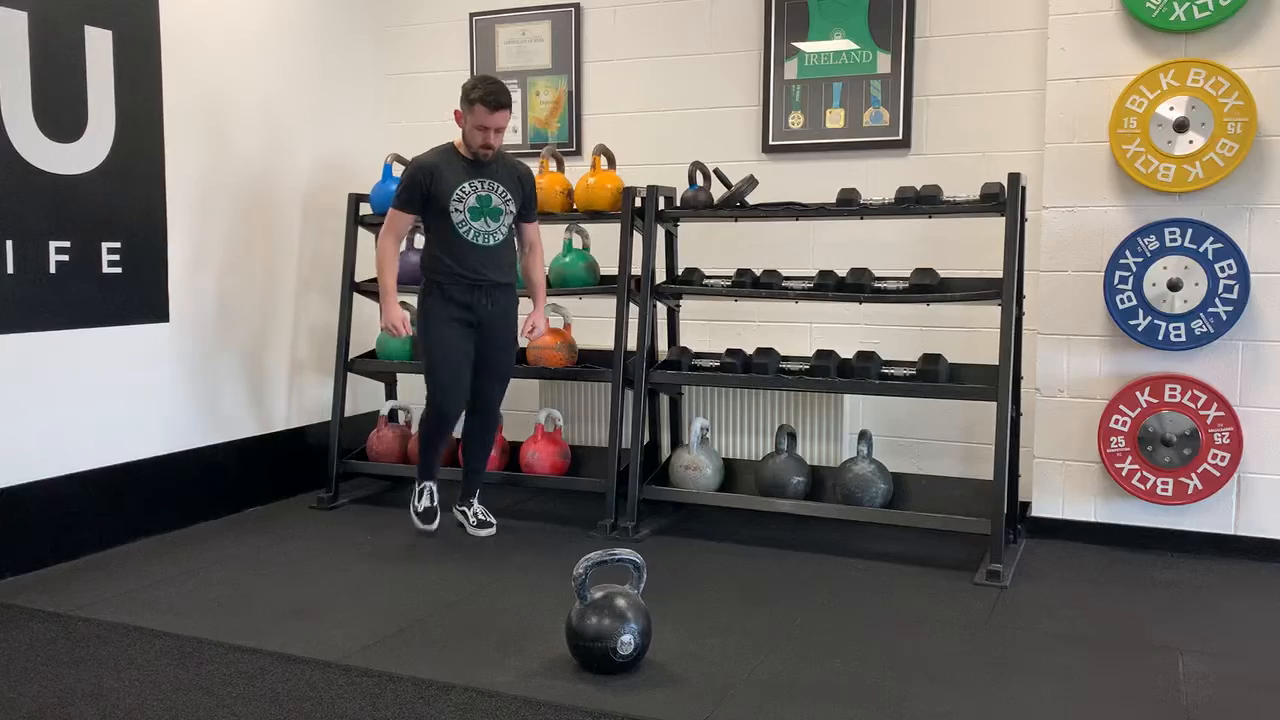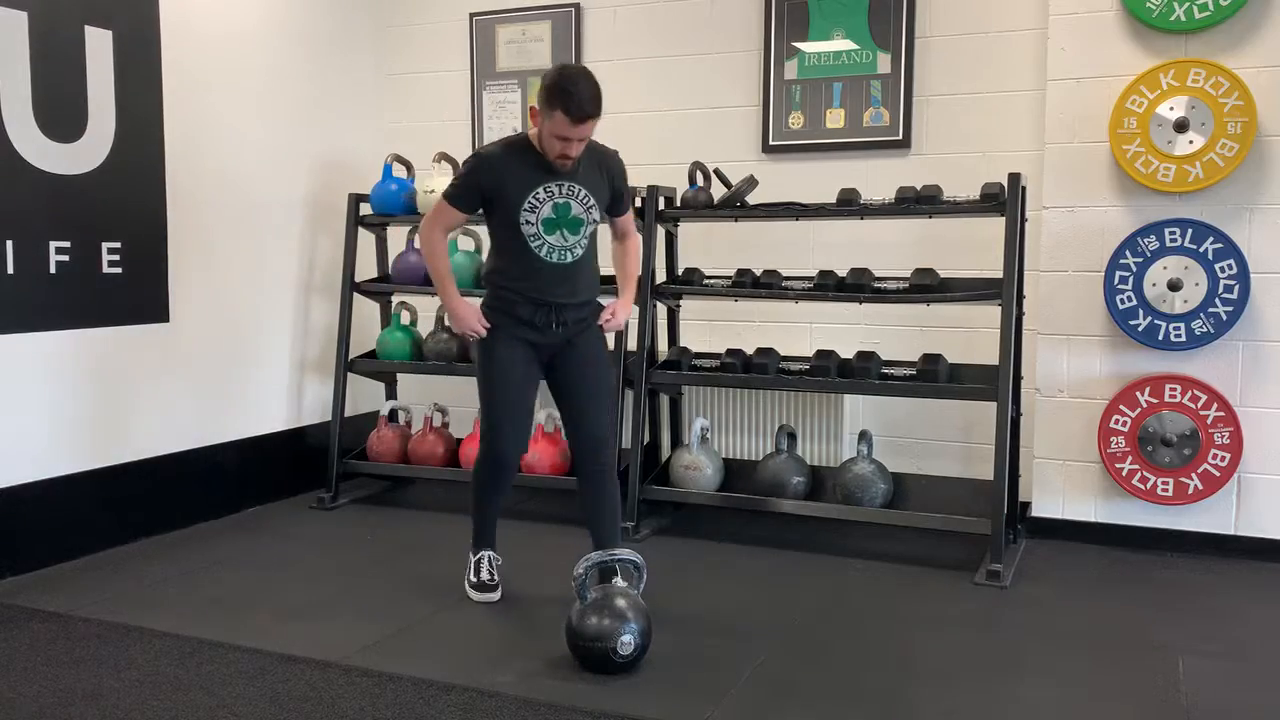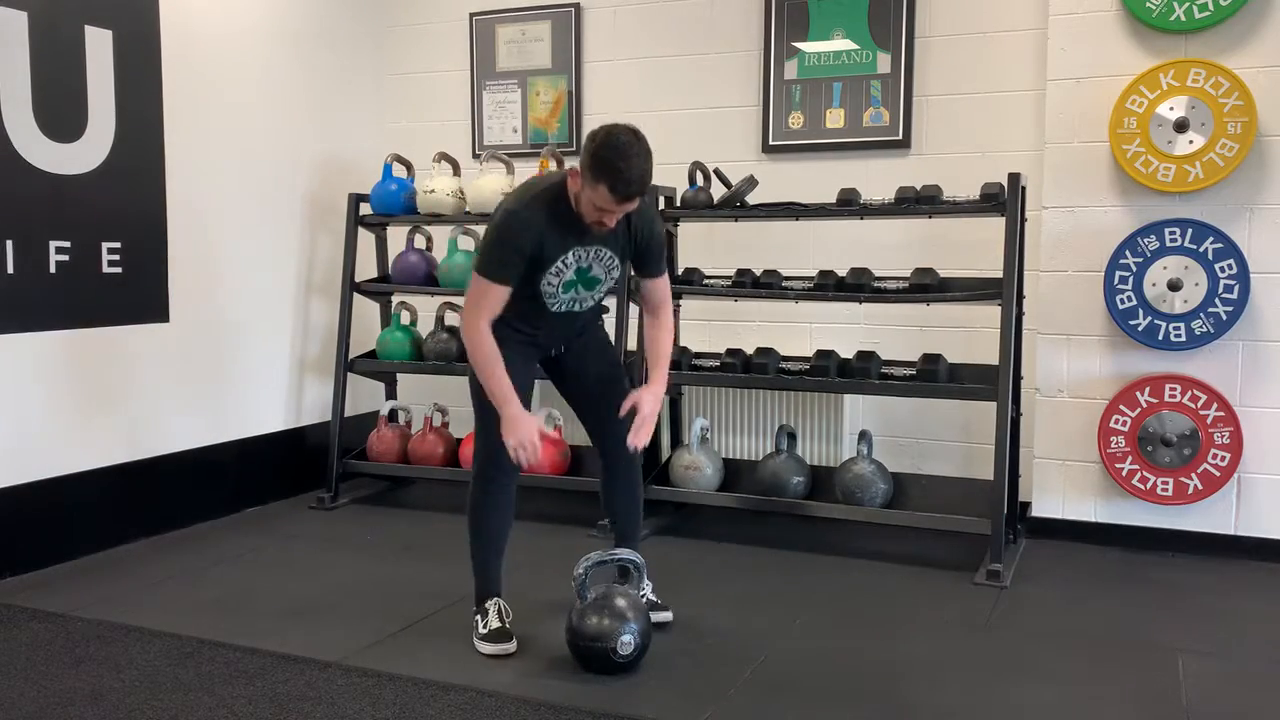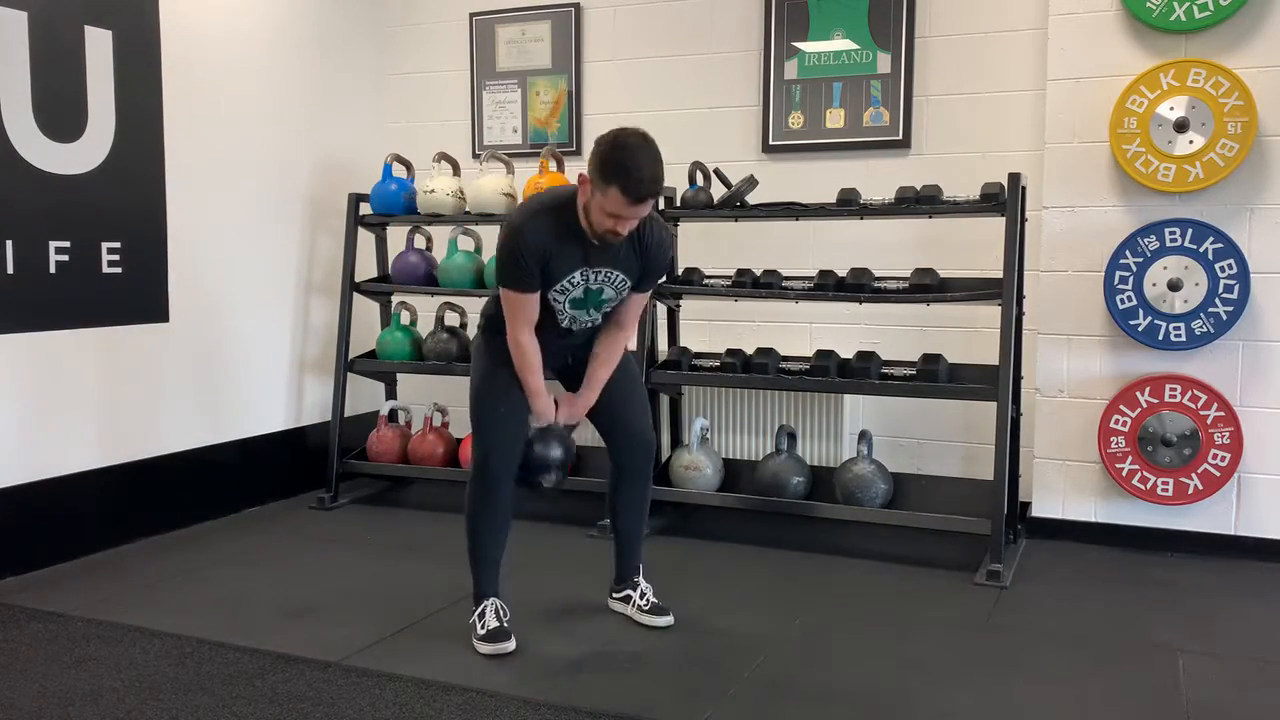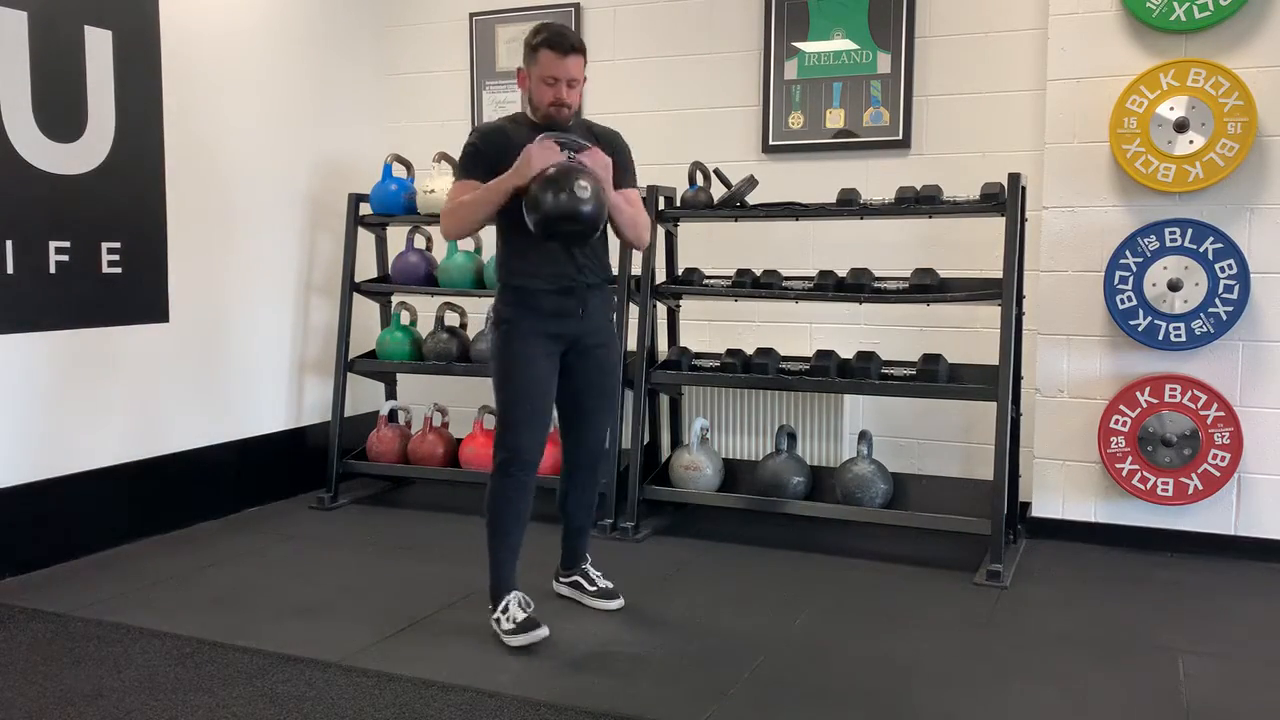
dt=1s
person 1, frame 1
left shoulder: (518, 174)
right shoulder: (429, 169)
left elbow: (531, 245)
right elbow: (390, 236)
left wrist: (539, 304)
right wrist: (390, 302)
left hip: (499, 307)
right hip: (445, 305)
left knee: (486, 408)
right knee: (445, 403)
left ankle: (469, 498)
right ankle: (425, 482)
person 1, frame 2
left shoulder: (607, 166)
right shoulder: (493, 165)
left elbow: (626, 231)
right elbow: (434, 228)
left wrist: (626, 297)
right wrist: (454, 303)
left hip: (580, 325)
right hip: (510, 327)
left knee: (597, 449)
right knee: (502, 448)
left ankle: (611, 573)
right ankle: (483, 551)
person 1, frame 3
left shoulder: (641, 220)
right shoulder: (524, 215)
left elbow: (658, 306)
right elbow: (476, 320)
left wrist: (656, 386)
right wrist: (511, 411)
left hip: (579, 332)
right hip: (510, 331)
left knee: (623, 442)
right knee: (499, 457)
left ankle: (629, 577)
right ankle: (489, 601)
person 1, frame 4
left shoulder: (654, 240)
right shoulder: (532, 227)
left elbow: (622, 325)
right elbow: (521, 331)
left wrist: (584, 400)
right wrist: (540, 405)
left hip: (593, 338)
right hip: (512, 335)
left knee: (637, 444)
right knee: (496, 460)
left ankle: (627, 583)
right ankle: (486, 602)
person 1, frame 5
left shoulder: (606, 142)
right shoulder: (495, 138)
left elbow: (640, 236)
right elbow: (452, 223)
left wrist: (609, 187)
right wrist: (514, 176)
left hip: (593, 315)
right hip: (526, 318)
left knee: (589, 452)
right knee: (519, 453)
left ankle: (573, 568)
right ankle: (504, 595)
